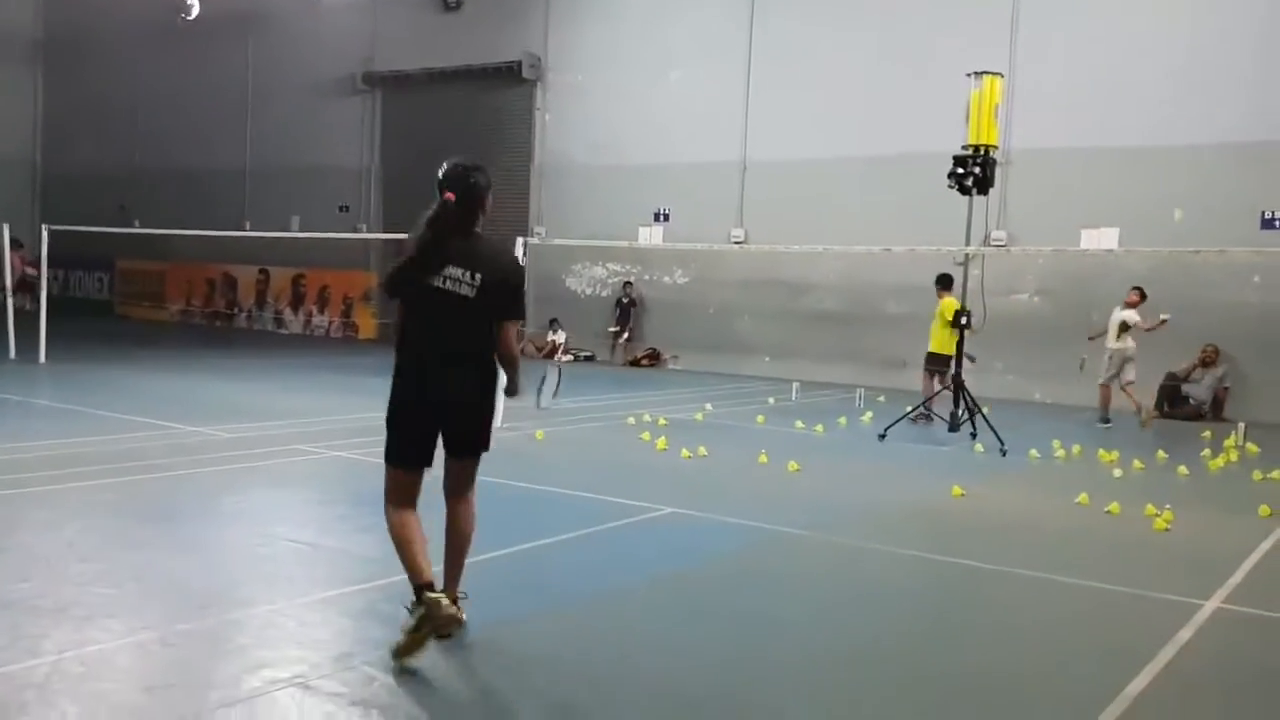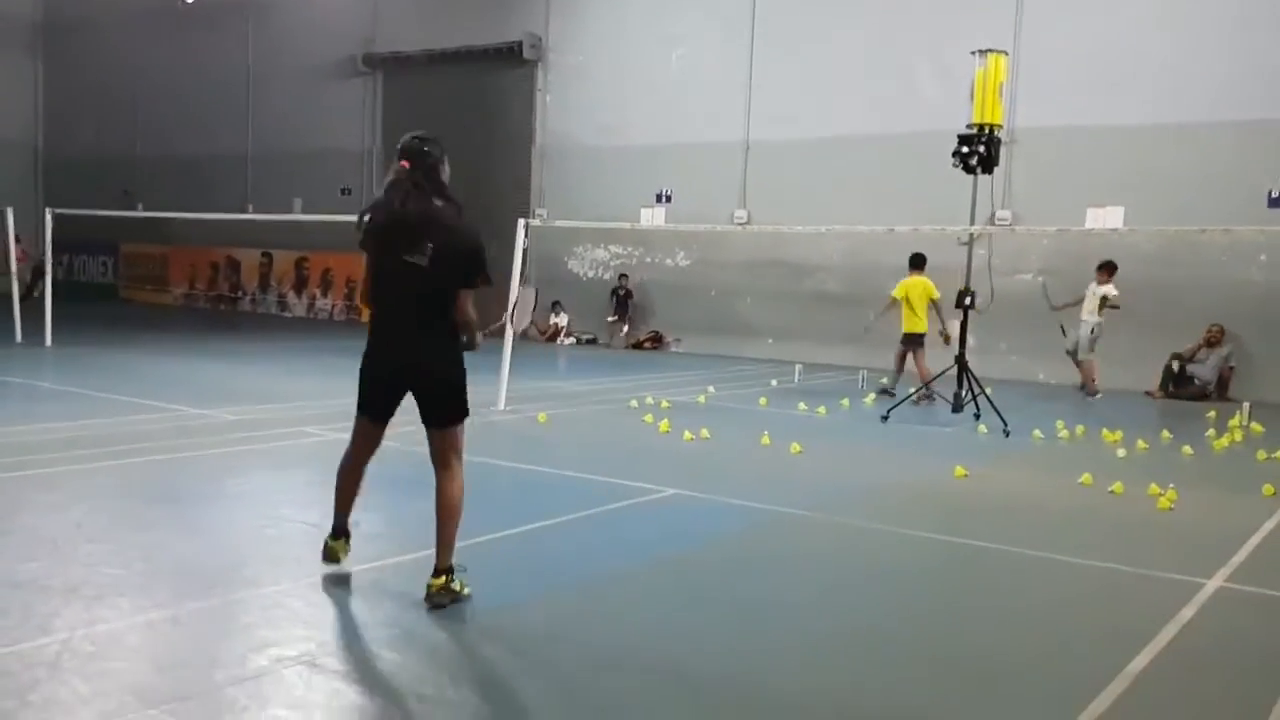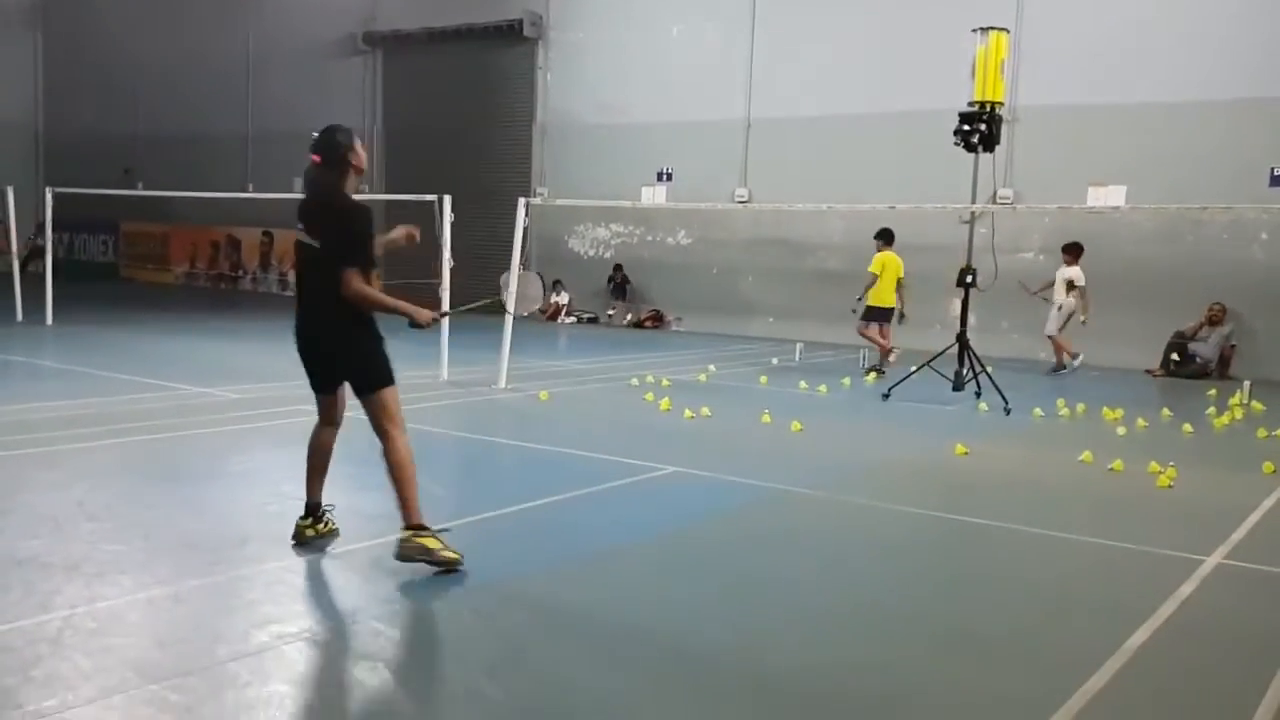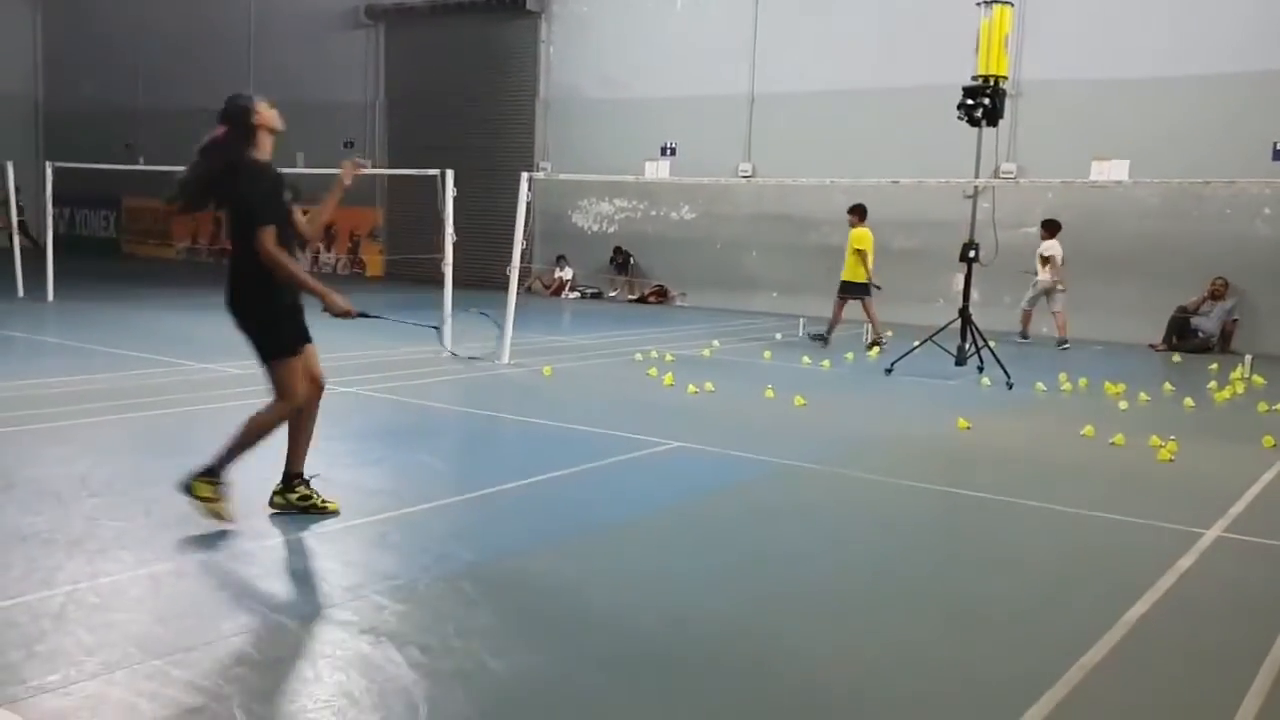
dt=0.3s
person 1, frame 1
left shoulder: (422, 252)
right shoulder: (503, 265)
left elbow: (404, 320)
right elbow: (506, 347)
right wrist: (514, 378)
left hip: (415, 390)
right hip: (472, 395)
left knee: (400, 504)
right knee: (460, 495)
left ankle: (429, 596)
right ankle: (449, 599)
person 1, frame 2
left shoulder: (379, 223)
right shoulder: (460, 234)
left elbow: (369, 294)
right elbow: (463, 313)
right wrist: (472, 336)
left hip: (384, 354)
right hip: (438, 359)
left knee: (360, 449)
right knee: (449, 465)
left ankle: (338, 538)
right ankle: (443, 575)
person 1, frame 3
left shoulder: (316, 206)
right shoulder: (353, 213)
right elbow: (352, 288)
left wrist: (389, 240)
right wrist: (411, 311)
left hip: (311, 331)
right hip: (350, 332)
left knee: (328, 420)
right knee: (392, 430)
left ankle: (311, 518)
right ankle: (416, 532)
person 1, frame 4
left shoulder: (266, 174)
right shoulder: (253, 175)
left elbow: (306, 229)
right elbow: (269, 252)
left wrist: (340, 187)
right wrist: (325, 295)
left hip: (279, 295)
right hip: (260, 296)
left knee: (312, 386)
right knee: (293, 399)
left ankle: (292, 486)
right ankle: (209, 476)
